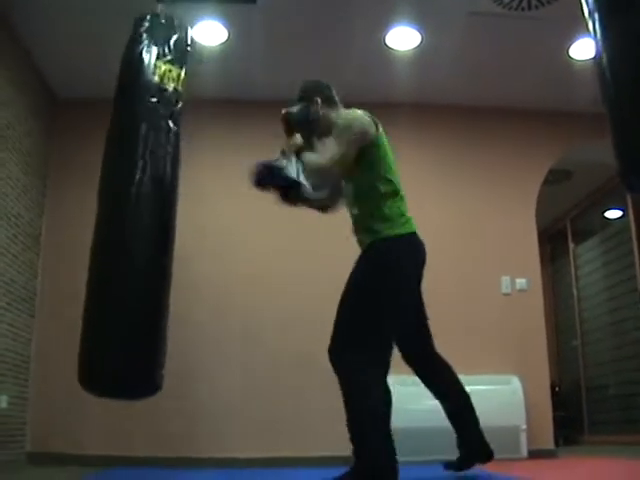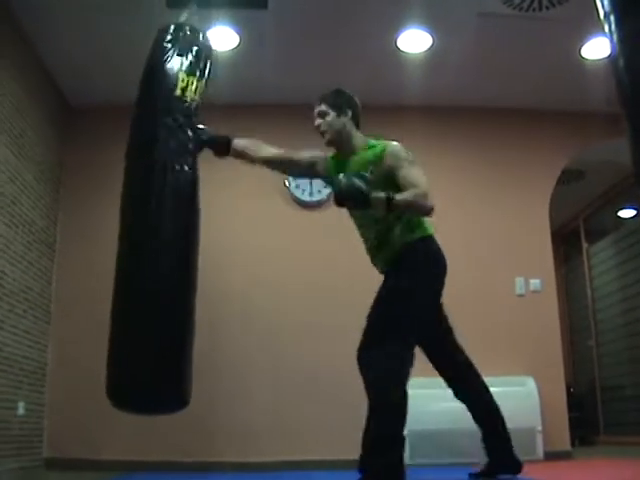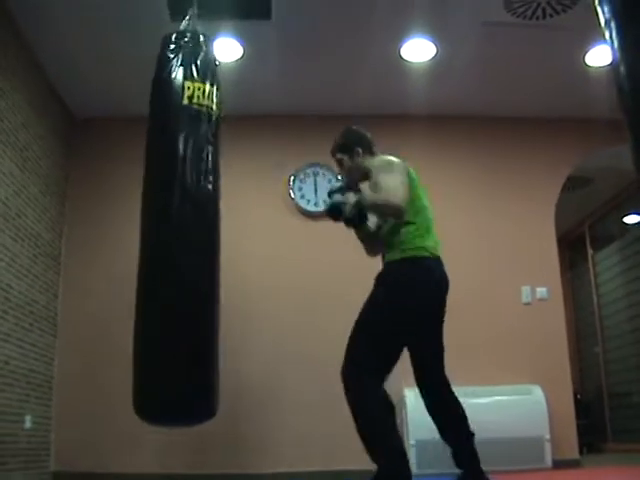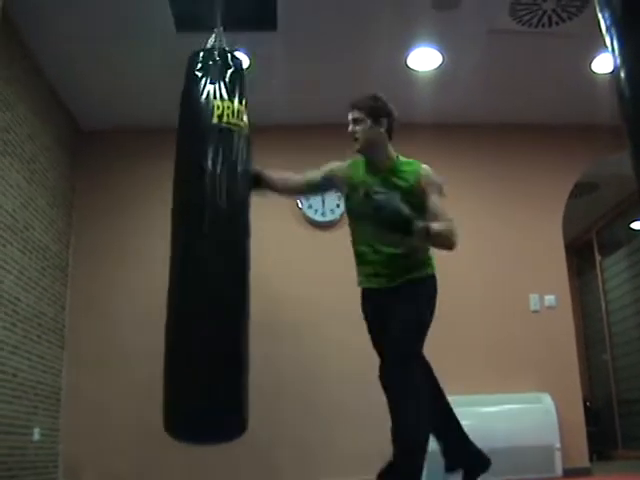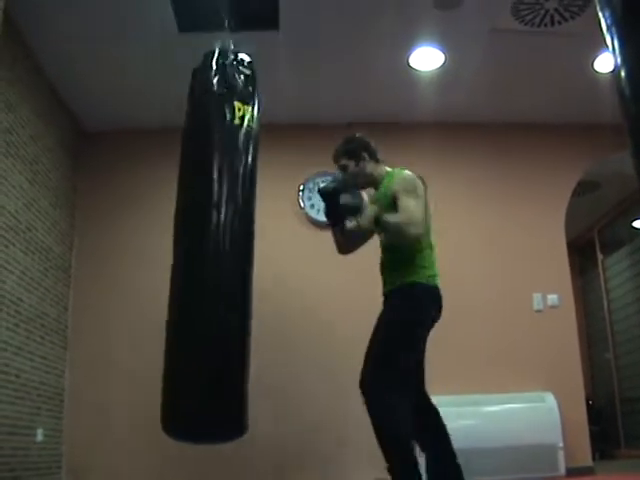
dt=0.4s
person 1, frame 1
left shoulder: (354, 120)
right shoulder: (352, 150)
left elbow: (321, 169)
left wrist: (300, 147)
left hip: (389, 251)
right hip: (396, 252)
left knee: (350, 353)
right knee: (420, 353)
right ankle: (473, 444)
person 1, frame 2
left shoulder: (389, 152)
right shoulder: (329, 162)
left elbow: (425, 202)
right elbow: (273, 156)
left wrist: (378, 199)
right wrist: (223, 143)
left hip: (420, 260)
right hip: (401, 267)
left knee: (379, 357)
right knee: (449, 360)
person 1, frame 3
left shoulder: (386, 165)
right shoulder: (385, 178)
left elbow: (394, 203)
right elbow: (374, 246)
left wrist: (356, 200)
right wrist: (353, 215)
left hip: (409, 275)
right hip: (428, 276)
left knee: (359, 374)
right knee: (432, 379)
person 1, frame 4
left shoulder: (420, 175)
right shoulder: (349, 171)
left elbow: (448, 238)
right elbow: (296, 184)
left wrist: (411, 224)
right wrist: (256, 177)
left hip: (413, 288)
right hip: (374, 291)
left knee: (401, 377)
right knee: (410, 375)
person 1, frame 5
left shoulder: (404, 180)
right shoulder: (375, 198)
left elbow: (413, 232)
right elbow: (345, 246)
left wrist: (373, 214)
right wrist: (337, 216)
left hip: (414, 296)
right hip: (401, 297)
left knee: (377, 386)
right knee: (408, 392)
